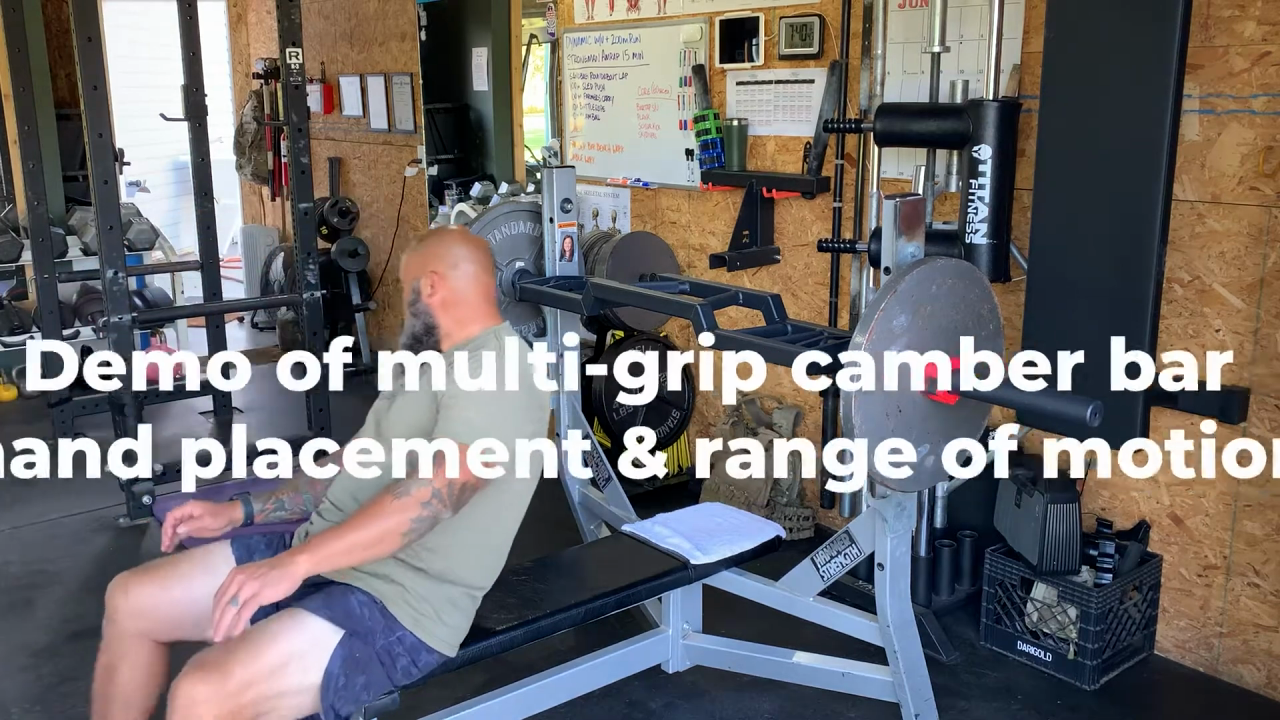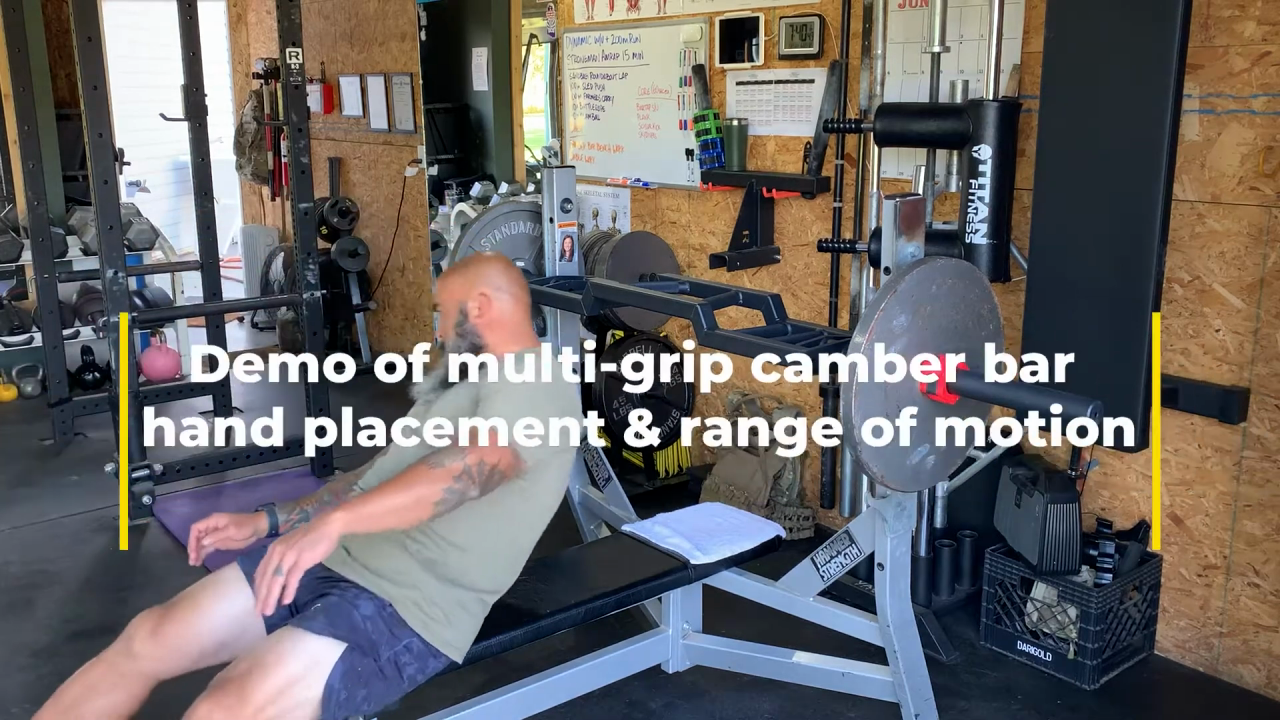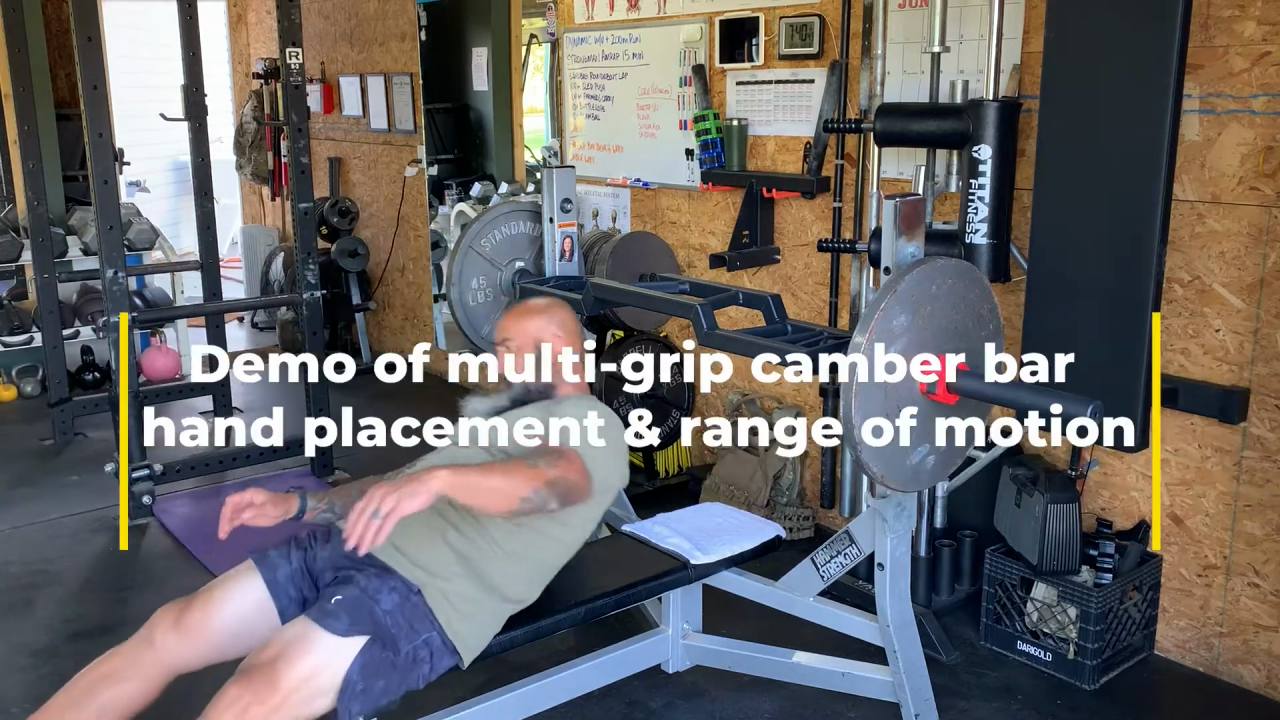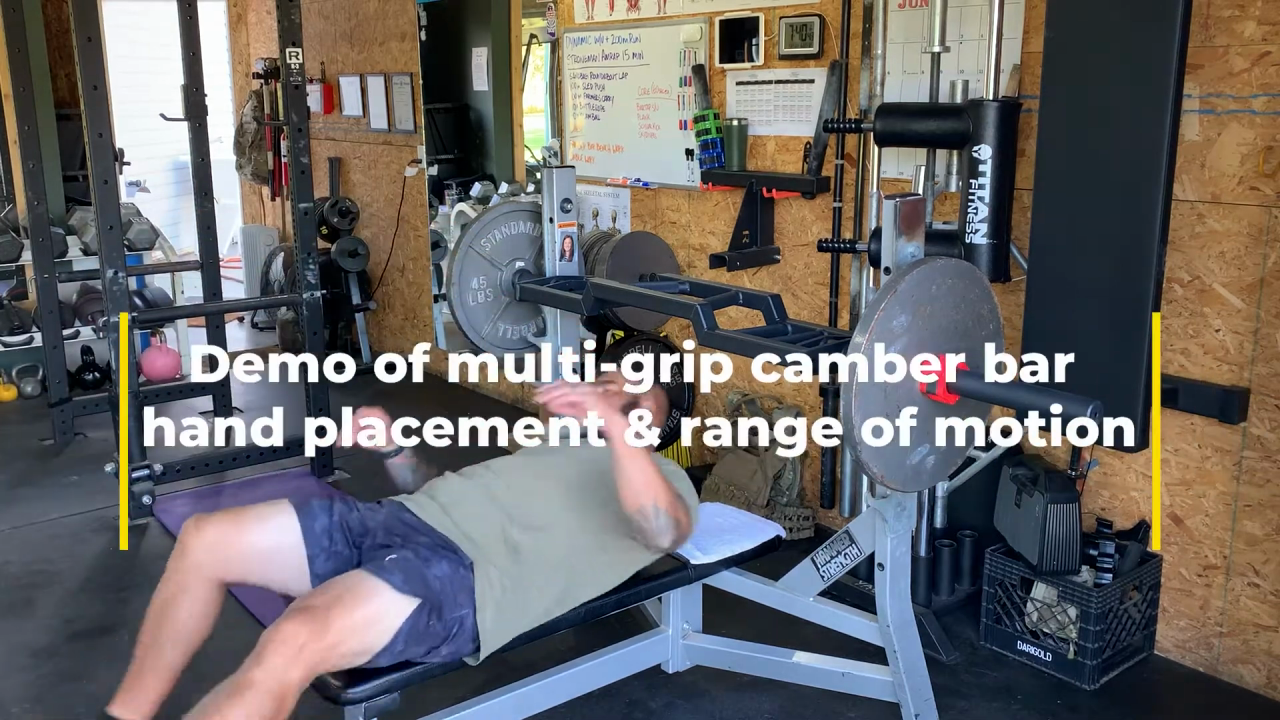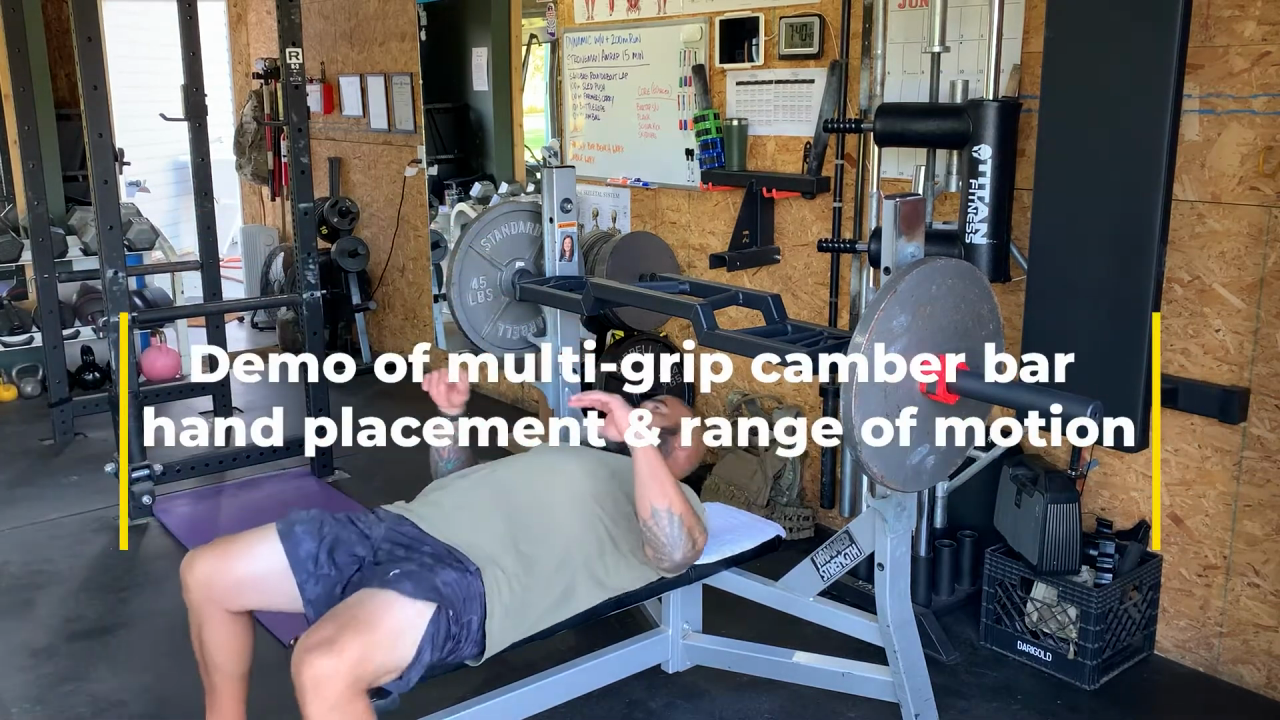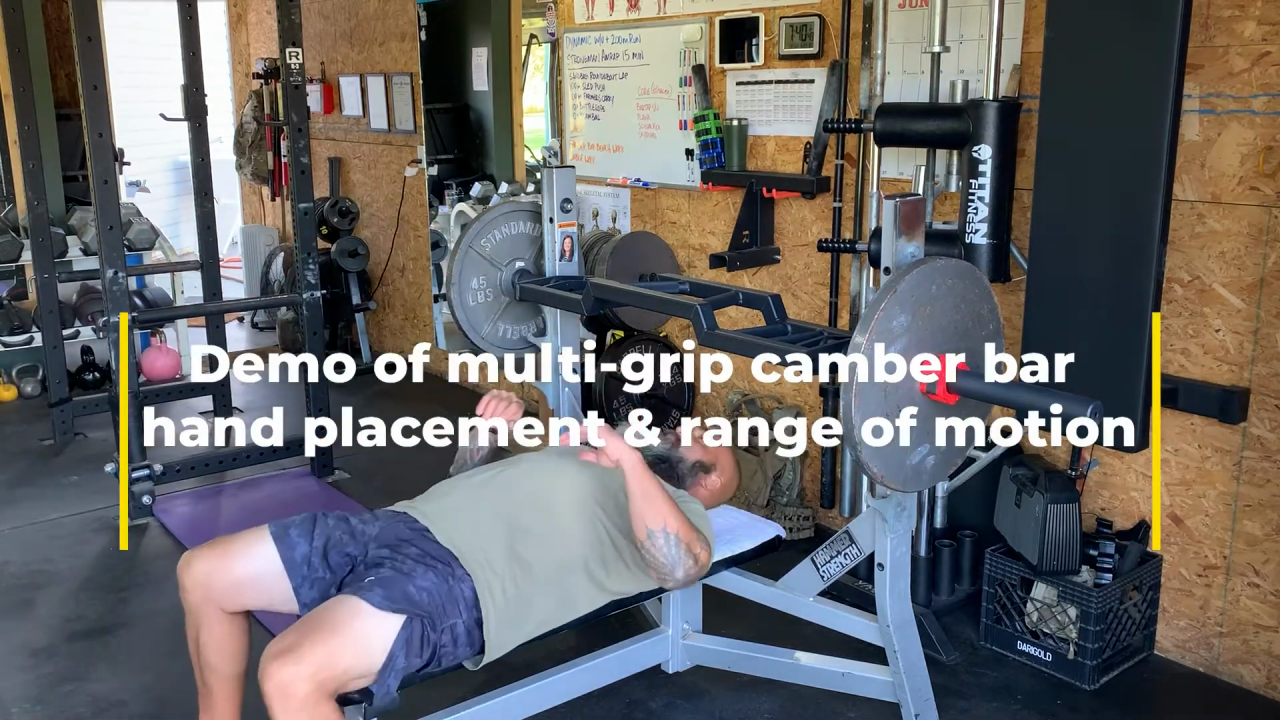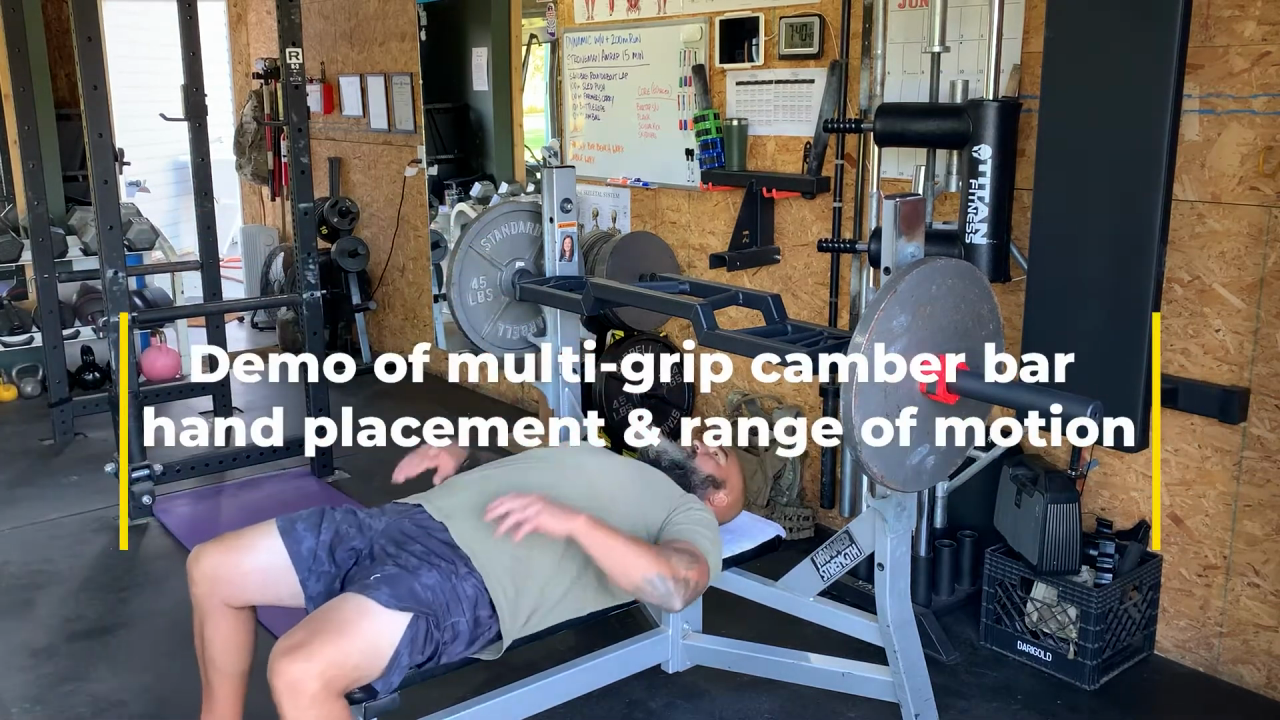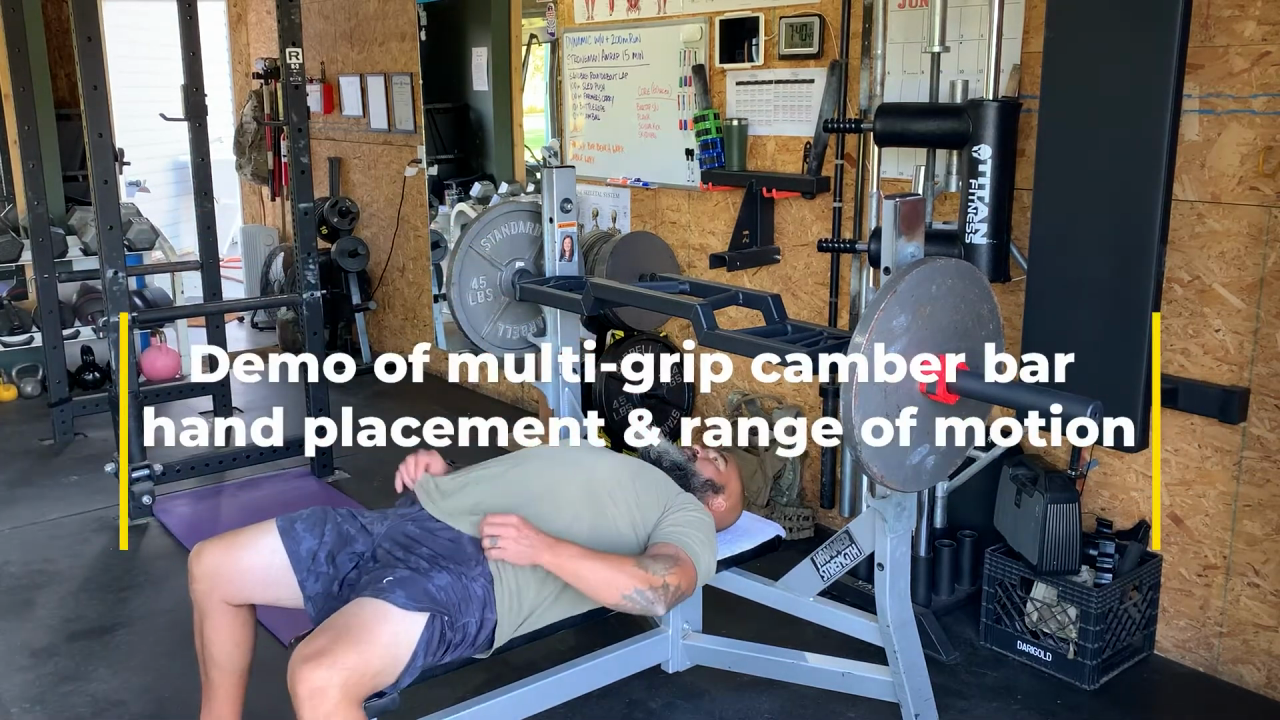
dt=0.3s
person 1, frame 1
left shoulder: (495, 373)
right shoulder: (440, 365)
left elbow: (432, 493)
right elbow: (356, 469)
left wrist: (296, 562)
right wrist: (240, 510)
left hip: (399, 606)
right knee: (133, 597)
person 1, frame 2
left shoulder: (537, 386)
right shoulder: (475, 382)
left elbow: (464, 472)
left wrist: (331, 523)
right wrist: (265, 522)
left hip: (405, 613)
right hip: (339, 563)
right knee: (152, 638)
person 1, frame 3
left shoulder: (596, 432)
right shoulder: (505, 414)
left elbow: (540, 481)
left wrist: (438, 481)
right wrist: (294, 505)
left hip: (422, 596)
right hip: (353, 543)
right knee: (172, 628)
person 1, frame 4
left shoulder: (662, 477)
right shoulder: (565, 448)
left elbow: (662, 528)
left wrist: (613, 422)
right wrist: (394, 444)
left hip: (467, 576)
right hip: (402, 521)
left knee: (292, 643)
right knee: (207, 540)
person 1, frame 5
left shoulder: (675, 503)
right shoulder: (579, 454)
left elbow: (673, 552)
left wrist: (635, 437)
right wrist: (451, 416)
left hip: (461, 577)
right hip: (399, 525)
left knee: (324, 664)
right knee: (205, 573)
person 1, frame 6
left shoulder: (684, 515)
right shoulder: (591, 461)
left elbow: (678, 566)
right elbow: (470, 478)
left wrist: (631, 459)
left hip: (456, 579)
right hip: (400, 524)
left knee: (290, 673)
right knee: (203, 574)
person 1, frame 7
left shoulder: (691, 518)
right shoulder: (609, 464)
left elbow: (674, 585)
left wrist: (571, 522)
right wrist: (454, 460)
left hip: (466, 572)
right hip: (410, 521)
left knee: (299, 670)
right knee: (211, 568)
person 1, frame 8
left shoulder: (689, 518)
right shoulder: (611, 465)
left elbow: (656, 591)
left wrist: (545, 548)
right wrist: (438, 470)
left hip: (467, 567)
right hip: (414, 519)
right knee: (213, 566)
